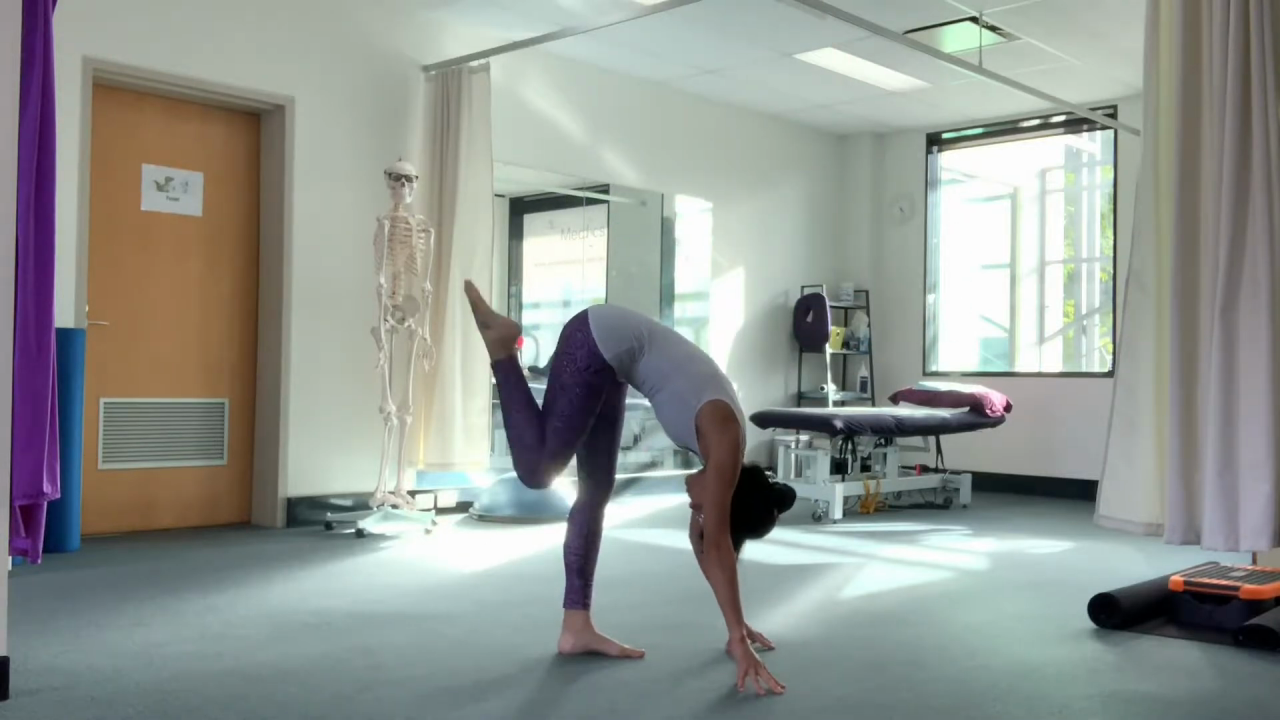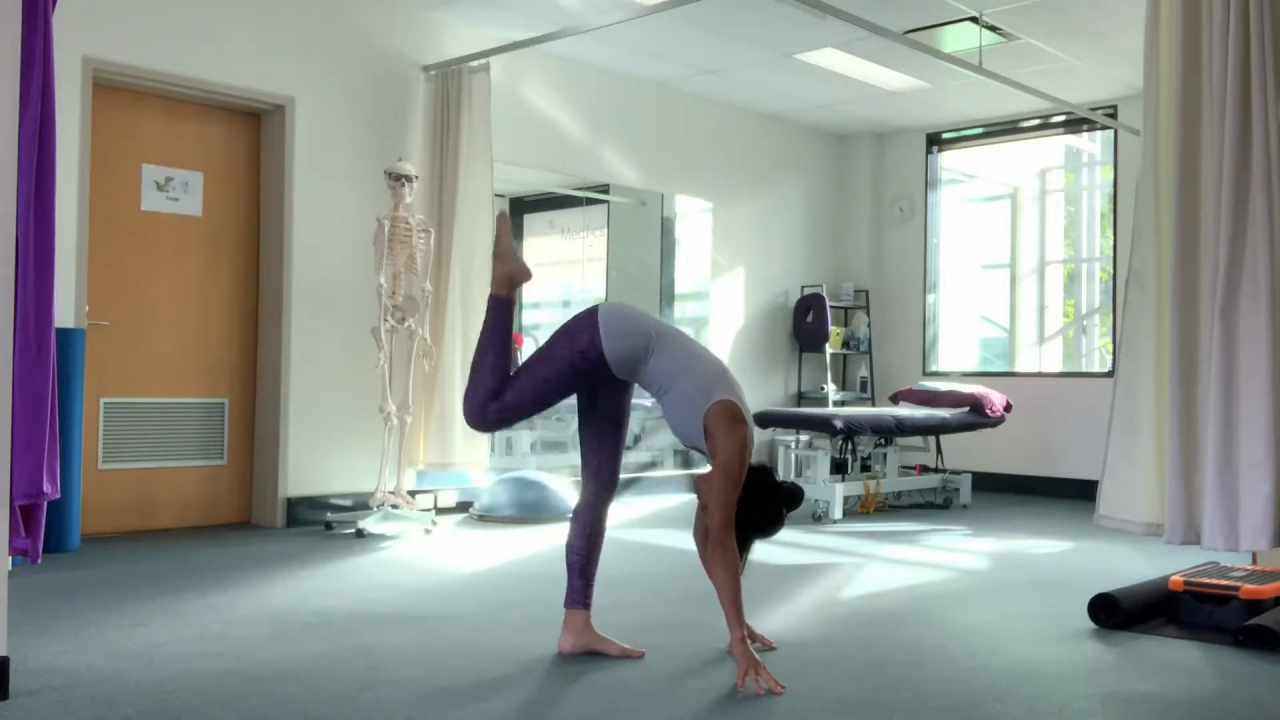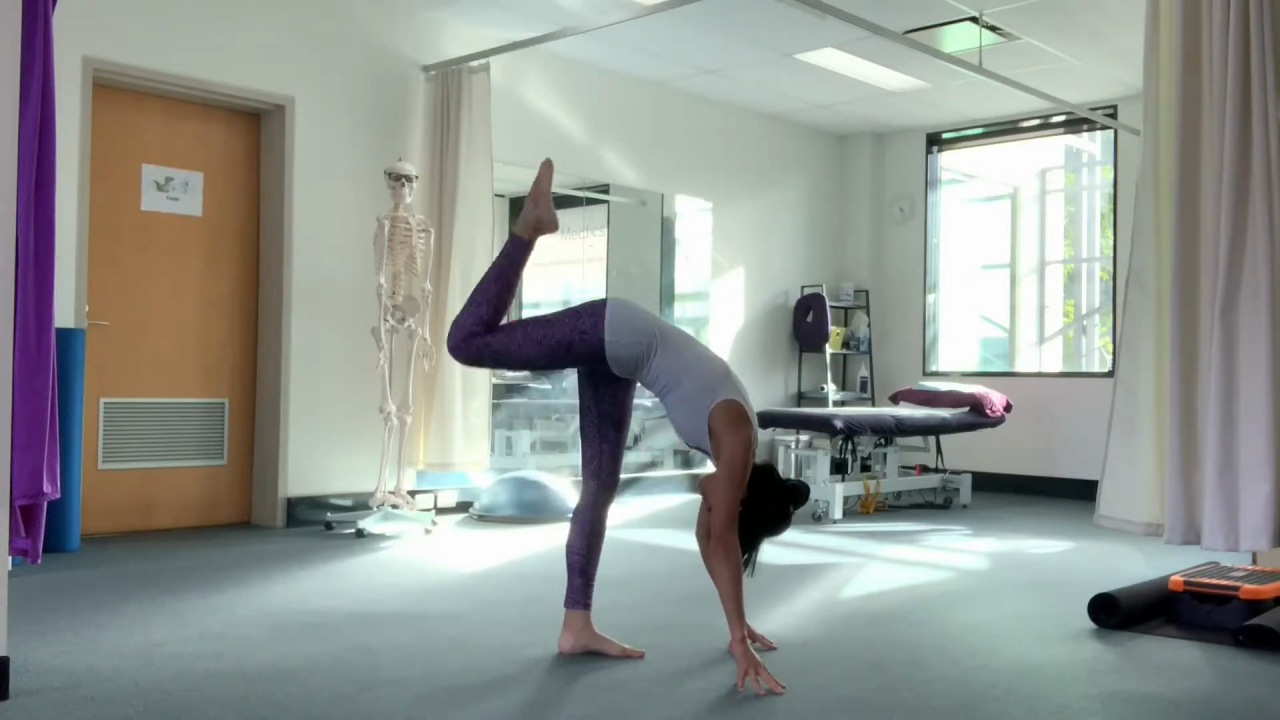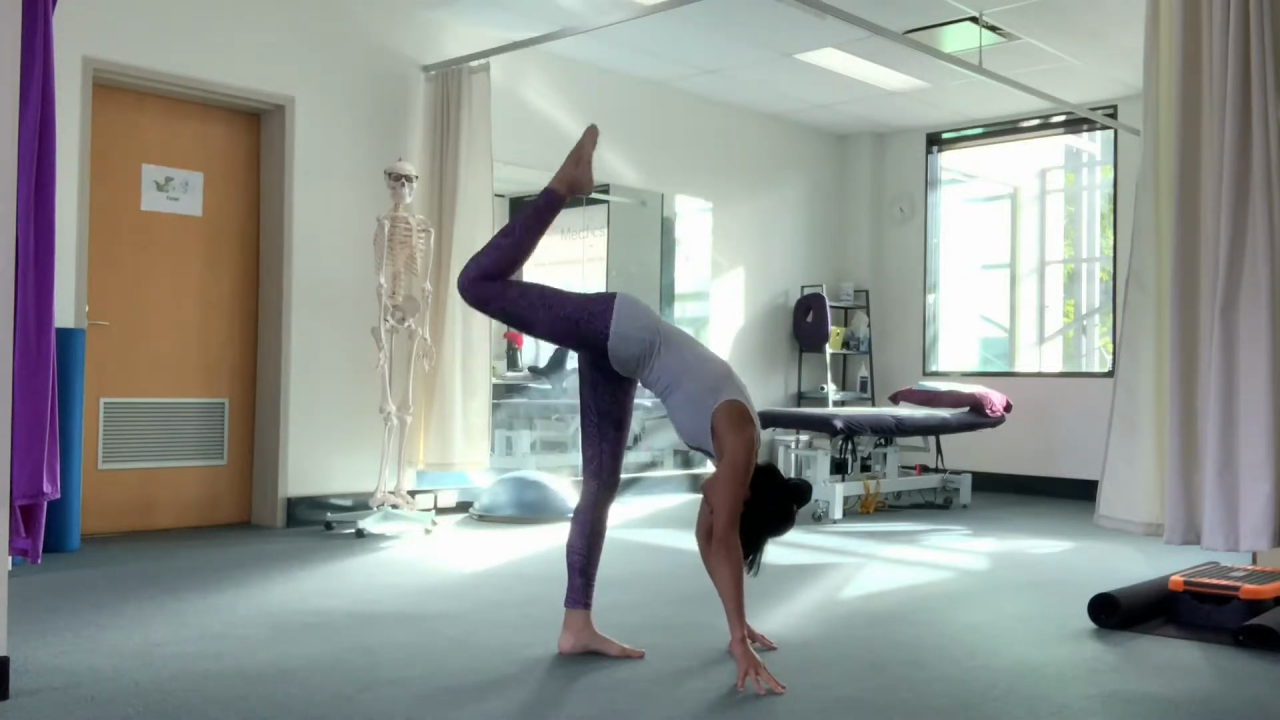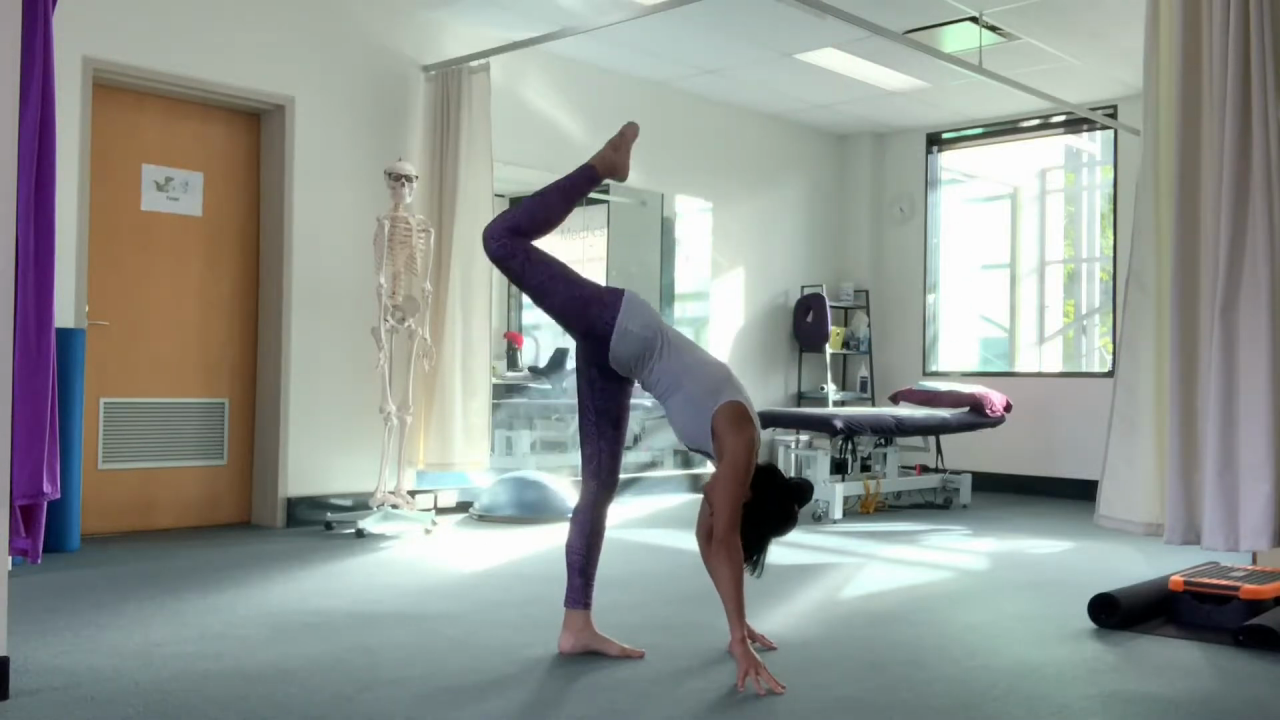
dt=0.1s
person 1, frame 1
left shoulder: (720, 439)
right shoulder: (725, 438)
left elbow: (708, 540)
right elbow: (716, 542)
left wrist: (737, 631)
right wrist: (739, 639)
left hip: (610, 347)
right hip: (599, 337)
left knee: (595, 491)
right knee: (536, 467)
left ankle: (577, 628)
person 1, frame 2
left shoulder: (730, 453)
right shoulder: (731, 443)
left elbow: (711, 542)
right elbow: (719, 544)
left wrist: (737, 624)
right wrist: (740, 639)
left hip: (616, 356)
right hip: (609, 336)
left knee: (599, 492)
right knee: (486, 412)
left ankle: (578, 628)
person 1, frame 3
left shoulder: (731, 441)
right shoulder: (736, 442)
left elbow: (713, 539)
right elbow: (722, 541)
left wrist: (738, 627)
right wrist: (739, 642)
left hip: (615, 350)
right hip: (610, 335)
left knee: (599, 492)
right knee: (468, 343)
left ankle: (576, 628)
person 1, frame 4
left shoulder: (734, 442)
right shoulder: (737, 442)
left elbow: (715, 540)
right elbow: (723, 540)
left wrist: (736, 624)
right wrist: (737, 637)
left hip: (618, 353)
right hip: (617, 330)
left knee: (600, 490)
right knee: (478, 285)
left ankle: (577, 627)
person 1, frame 5
left shoulder: (733, 445)
right shoulder: (740, 443)
left elbow: (711, 539)
right elbow: (724, 541)
left wrist: (739, 627)
right wrist: (739, 640)
left hip: (618, 350)
right hip: (620, 328)
left knee: (598, 490)
right knee: (501, 240)
left ankle: (578, 628)
